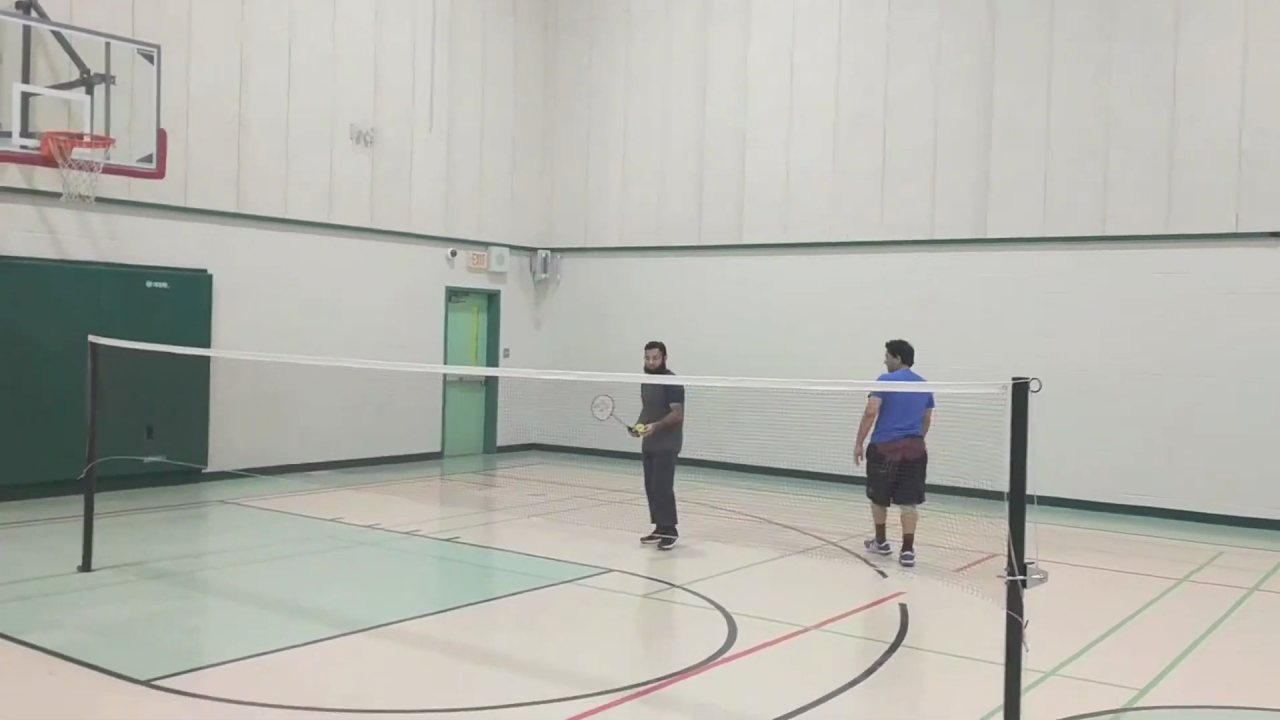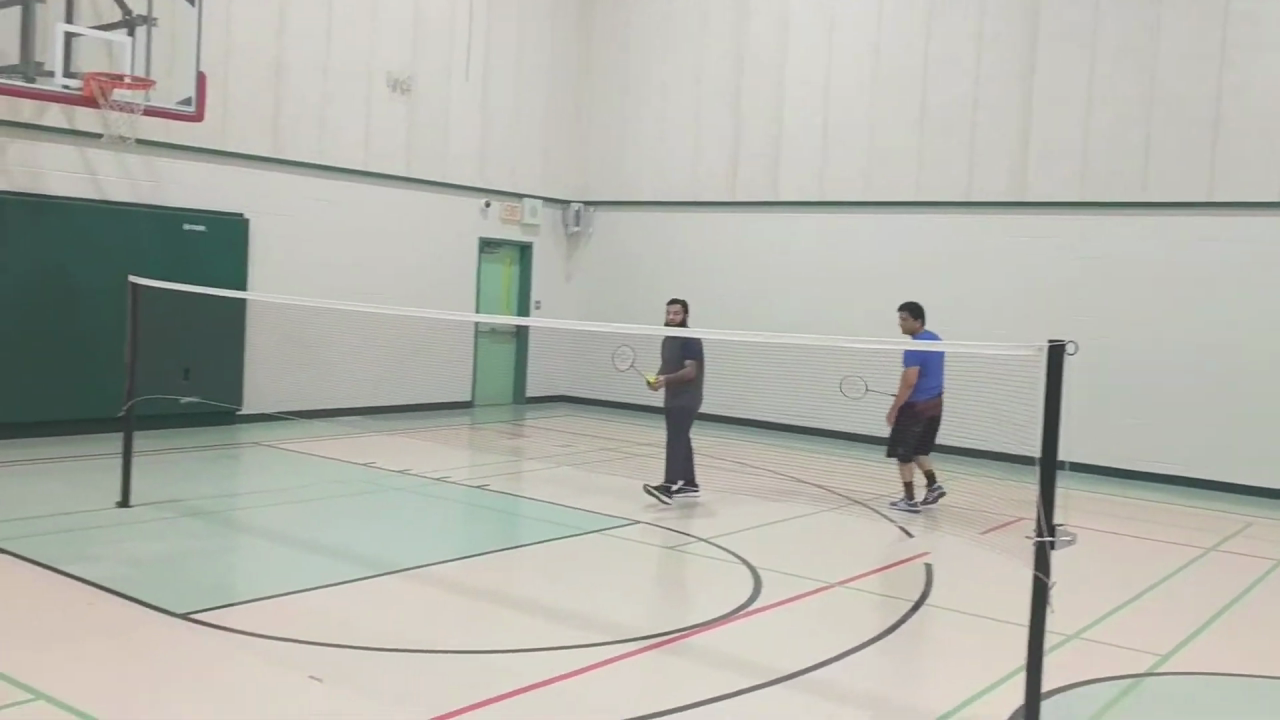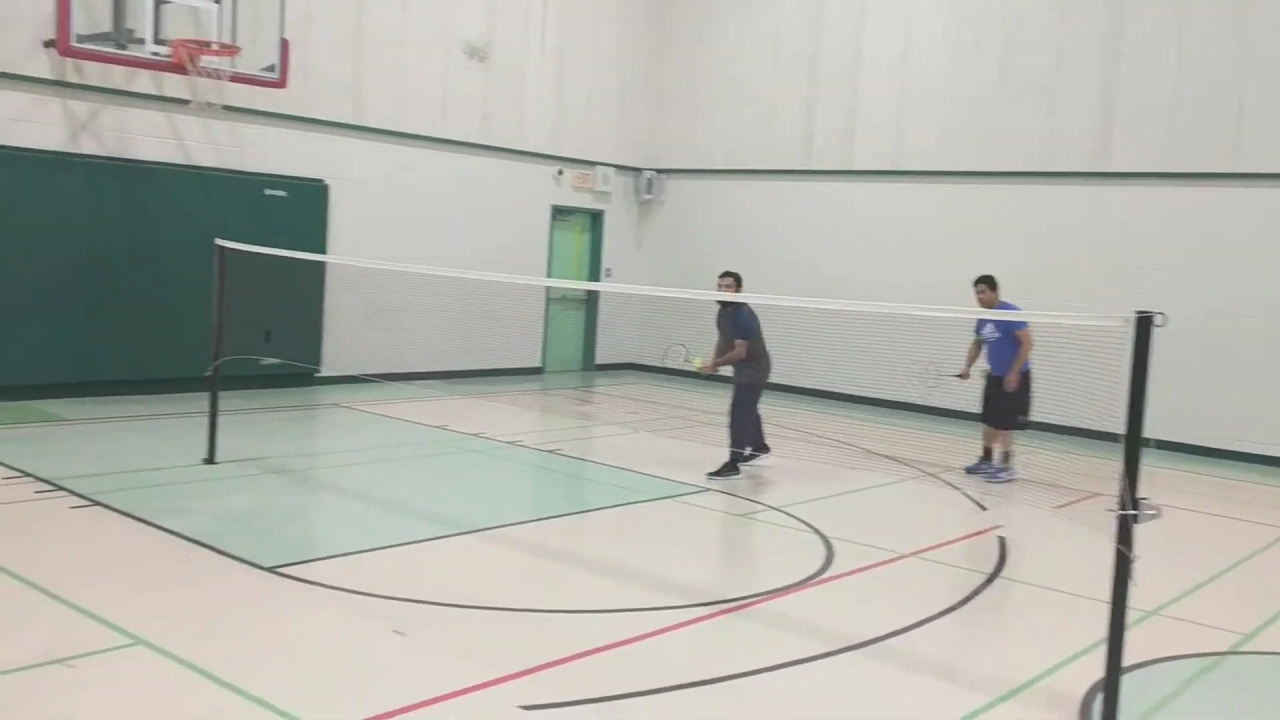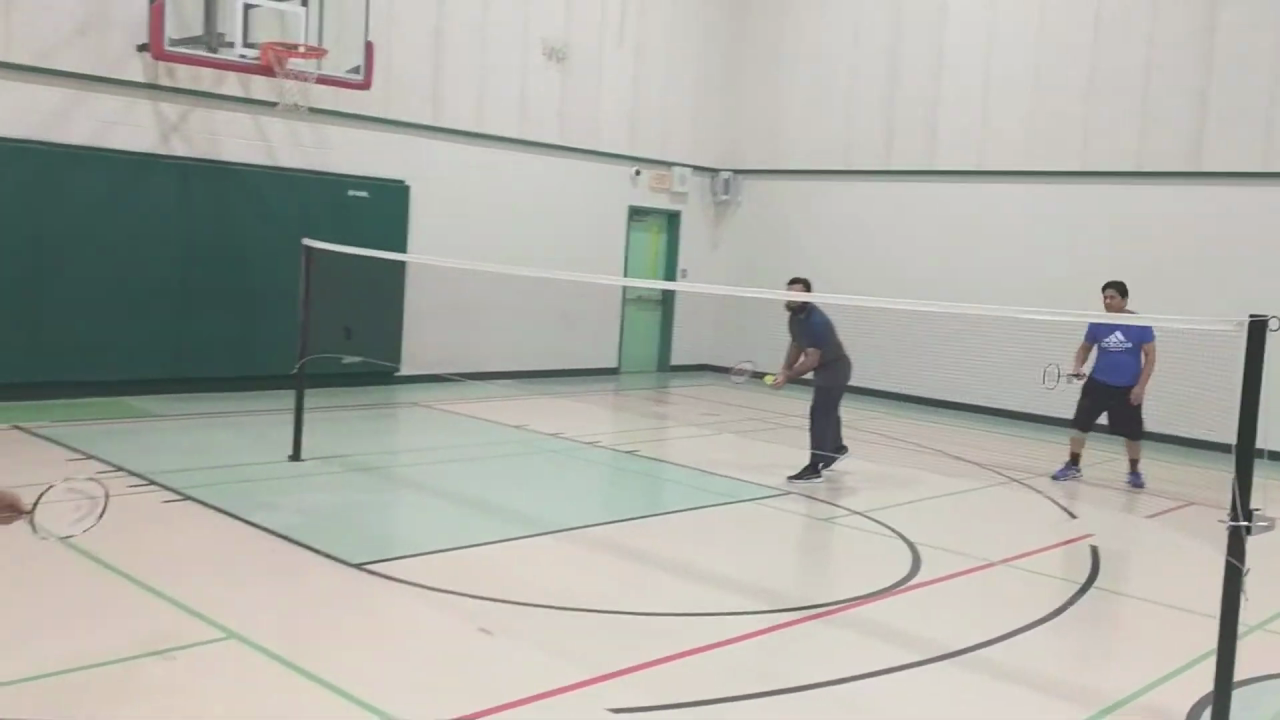
dt=0.4s
person 1, frame 1
left shoulder: (885, 380)
left elbow: (871, 413)
right elbow: (926, 421)
left wrist: (859, 444)
left hip: (885, 447)
right hip: (915, 447)
left knee: (879, 496)
right knee: (909, 502)
left ankle: (880, 541)
right ankle: (907, 551)
person 1, frame 2
left shoulder: (916, 347)
right shoulder: (934, 339)
left elbow: (909, 382)
left wrist: (894, 409)
left hip: (916, 405)
right hip: (933, 402)
left knee: (902, 452)
right knee: (919, 449)
left ankle: (910, 500)
right ankle: (933, 485)
person 1, frame 3
left shoulder: (1011, 313)
right shoulder: (983, 318)
left elbow: (1027, 343)
right elbow: (977, 344)
left wrist: (1014, 373)
right wrist: (967, 367)
left hip: (1014, 378)
right hip: (995, 376)
left knee: (1006, 422)
right knee: (990, 420)
left ankle: (1006, 466)
right ankle: (986, 461)
person 1, frame 4
left shoulder: (1140, 324)
right shoulder: (1098, 324)
left elbow: (1150, 356)
right elbow: (1084, 348)
left wrist: (1141, 386)
right wrist: (1078, 367)
left hip: (1128, 388)
right hip: (1098, 384)
left knee: (1132, 432)
right knee: (1079, 425)
left ankle: (1134, 471)
right ankle: (1073, 467)
person 2, frame 1
left shoulder: (672, 382)
right shoulder: (646, 382)
left elbow: (677, 414)
left wrist: (656, 425)
right wrist: (639, 425)
left hip: (667, 443)
right hip: (649, 443)
left knee: (661, 484)
right knee: (652, 486)
left ankle: (670, 529)
right ankle: (662, 528)
person 2, frame 2
left shoulder: (690, 340)
right shoulder: (667, 340)
left elbow: (691, 371)
left wrist: (666, 379)
right wrist: (658, 379)
left hip: (687, 398)
right hip: (672, 398)
left knee: (675, 440)
right knee: (681, 440)
left ankle: (668, 487)
right ankle: (689, 484)
person 2, frame 3
left shoulder: (743, 315)
right shoulder: (723, 312)
left elbow: (740, 351)
right elbow: (724, 340)
left wrist: (715, 363)
right wrist: (715, 361)
left hip: (754, 368)
right hip: (743, 368)
left knee: (739, 413)
right knee: (747, 410)
left ankle: (734, 465)
right ankle: (759, 446)
person 2, frame 4
left shoulder: (816, 321)
right shoulder: (795, 317)
left elbow: (812, 361)
right elbow: (796, 345)
left wrist: (787, 377)
right wrist: (784, 370)
left hip: (834, 370)
right hip: (825, 369)
left knee: (820, 415)
right knee: (827, 412)
left ankle: (814, 468)
right ankle: (837, 447)
